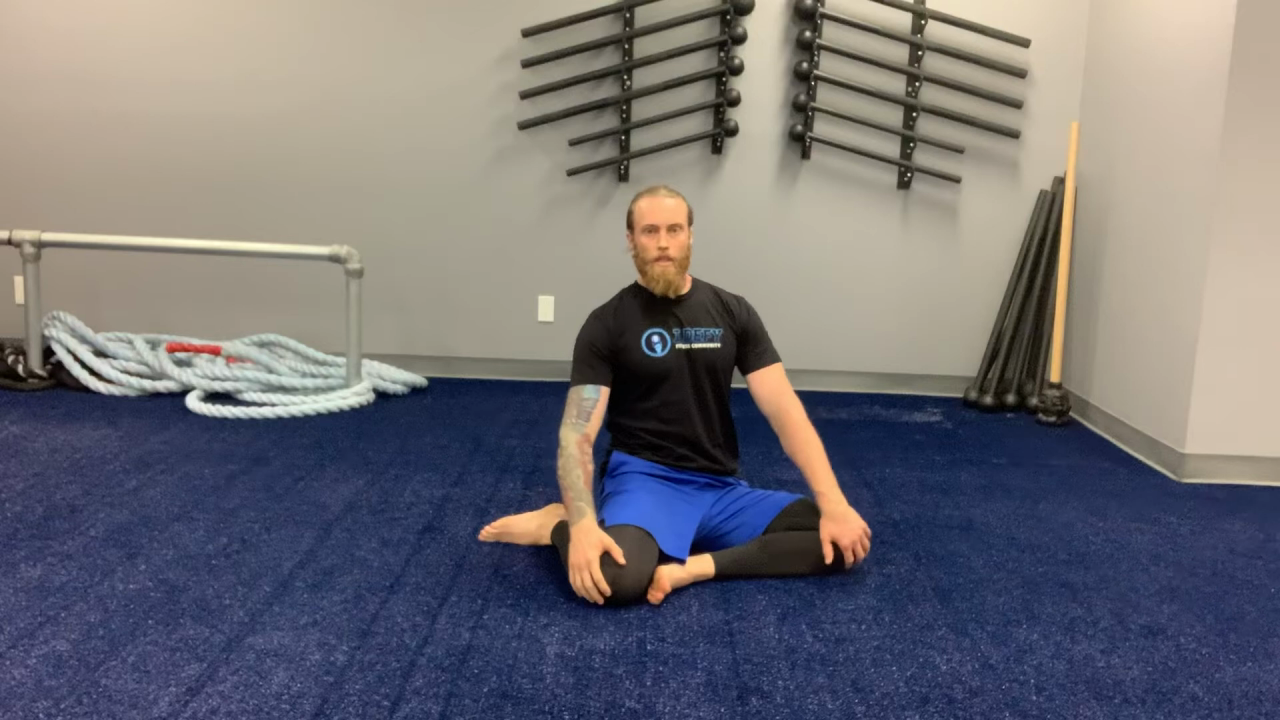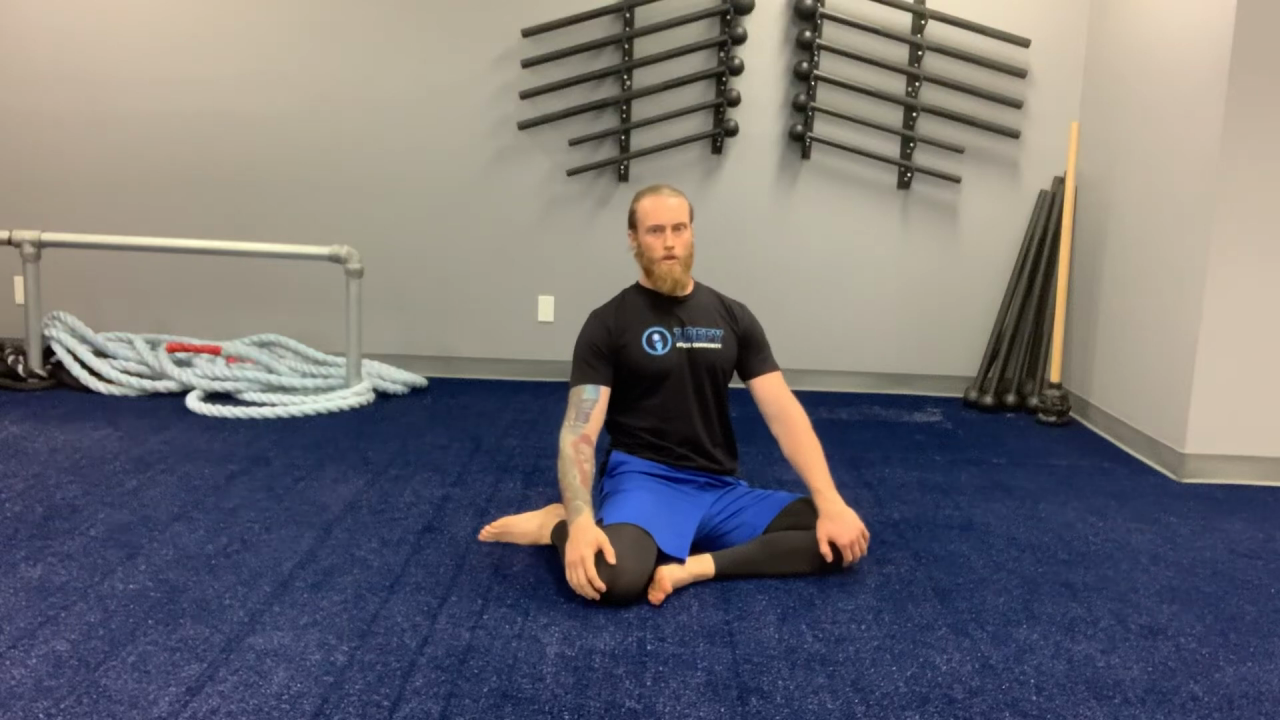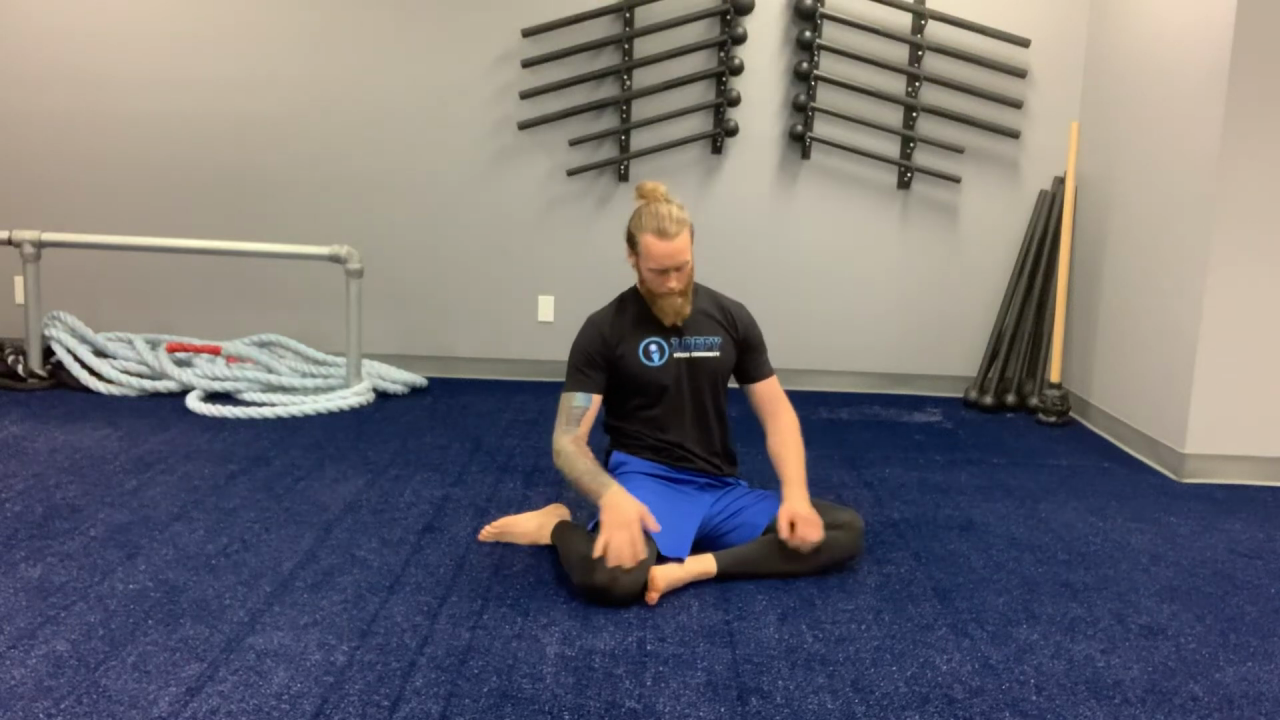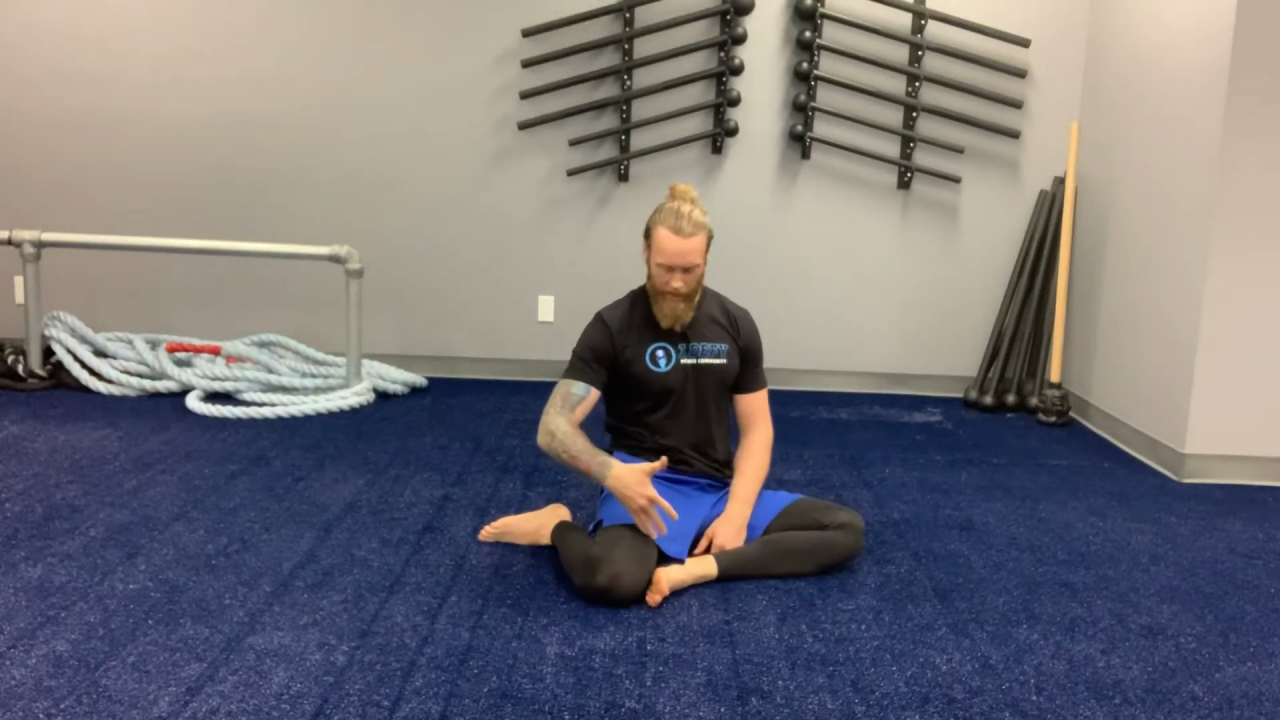
dt=1s
person 1, frame 1
left shoulder: (732, 312)
right shoulder: (607, 324)
left elbow: (783, 410)
right elbow: (577, 434)
left wrist: (834, 503)
right wrist: (583, 525)
left hip: (722, 489)
right hip: (644, 480)
left knee: (844, 541)
right knee: (618, 579)
left ankle: (695, 567)
right ankle: (559, 524)
person 1, frame 2
left shoulder: (733, 316)
right shoulder: (609, 323)
left elbow: (783, 413)
right elbow: (579, 432)
left wrist: (831, 503)
right wrist: (581, 522)
left hip: (721, 489)
right hip: (643, 480)
left knee: (841, 540)
right knee: (616, 577)
left ankle: (695, 566)
right ankle: (557, 525)
person 1, frame 3
left shoulder: (731, 317)
right shoulder: (605, 330)
left elbow: (777, 415)
right elbow: (568, 440)
left wrist: (795, 493)
right wrist: (610, 496)
left hip: (720, 489)
right hip: (643, 482)
left knee: (844, 531)
right knee: (613, 578)
left ankle: (693, 566)
right ankle: (556, 527)
person 1, frame 4
left shoulder: (736, 323)
right shoulder: (612, 327)
left elbow: (756, 432)
right elbow: (553, 429)
left wrist: (736, 514)
right wrist: (611, 473)
left hip: (721, 489)
right hip: (646, 487)
left knee: (847, 529)
right knee: (612, 578)
left ankle: (694, 569)
right ankle: (556, 526)
